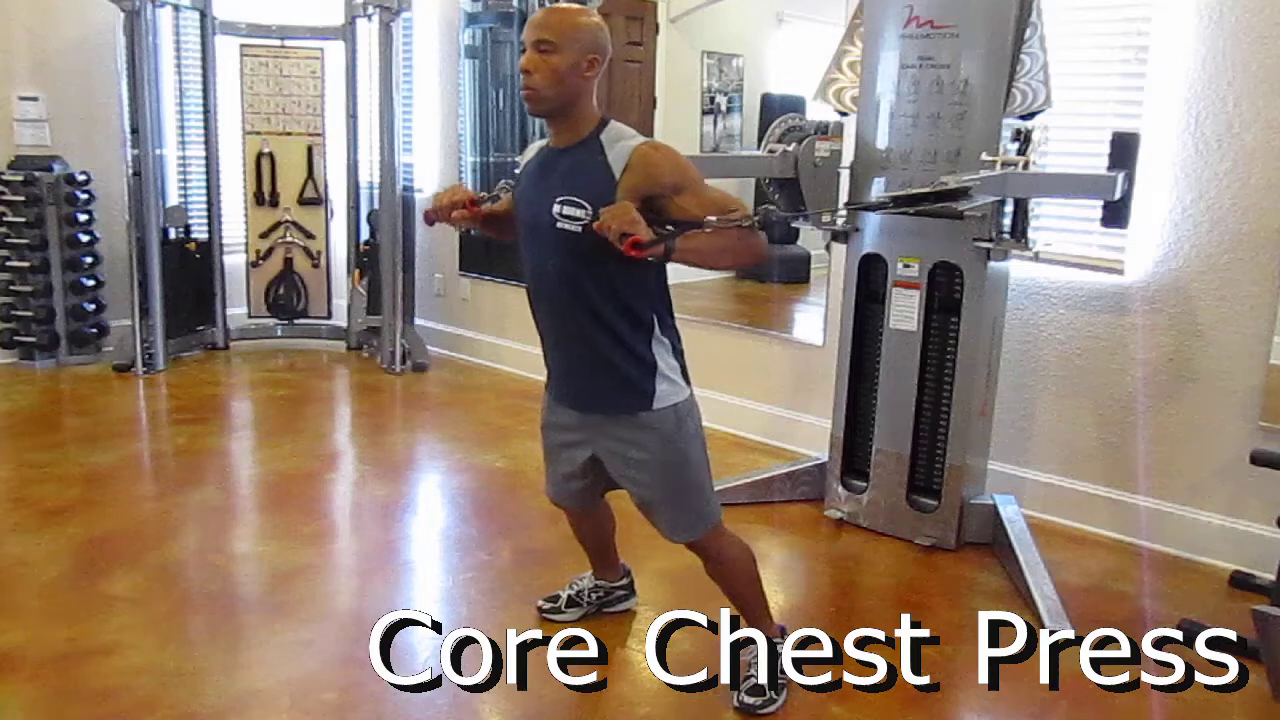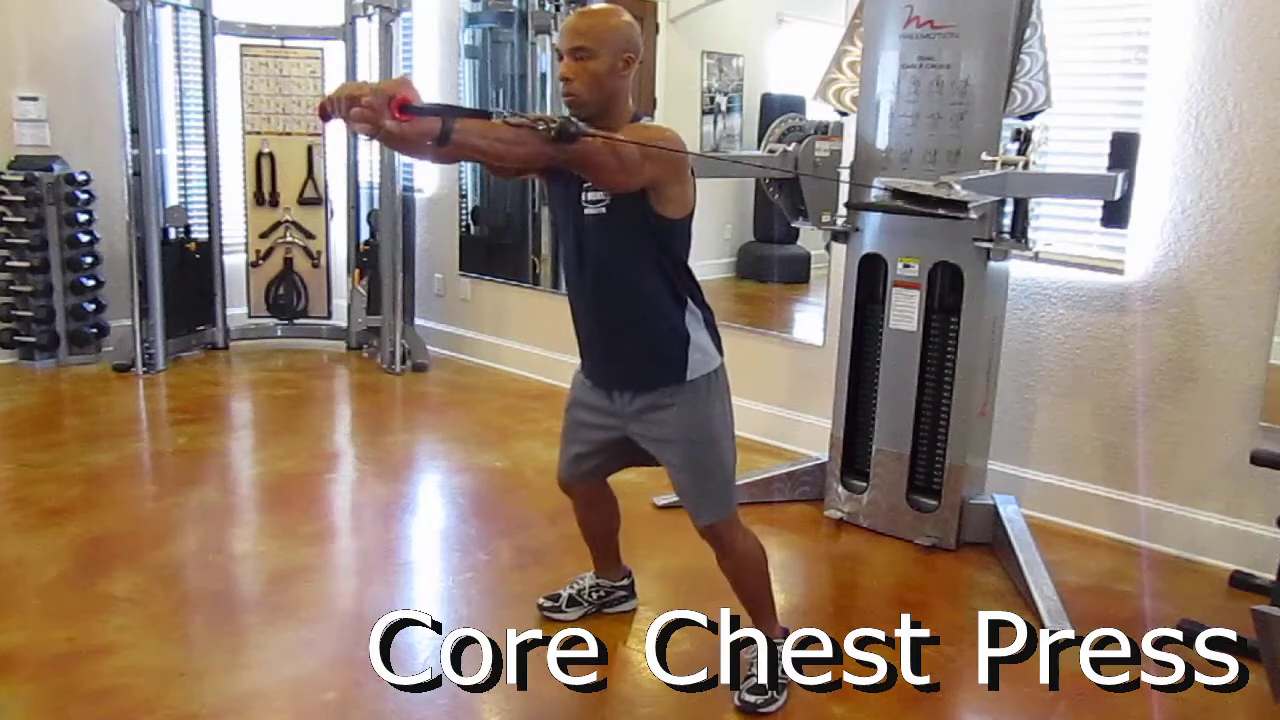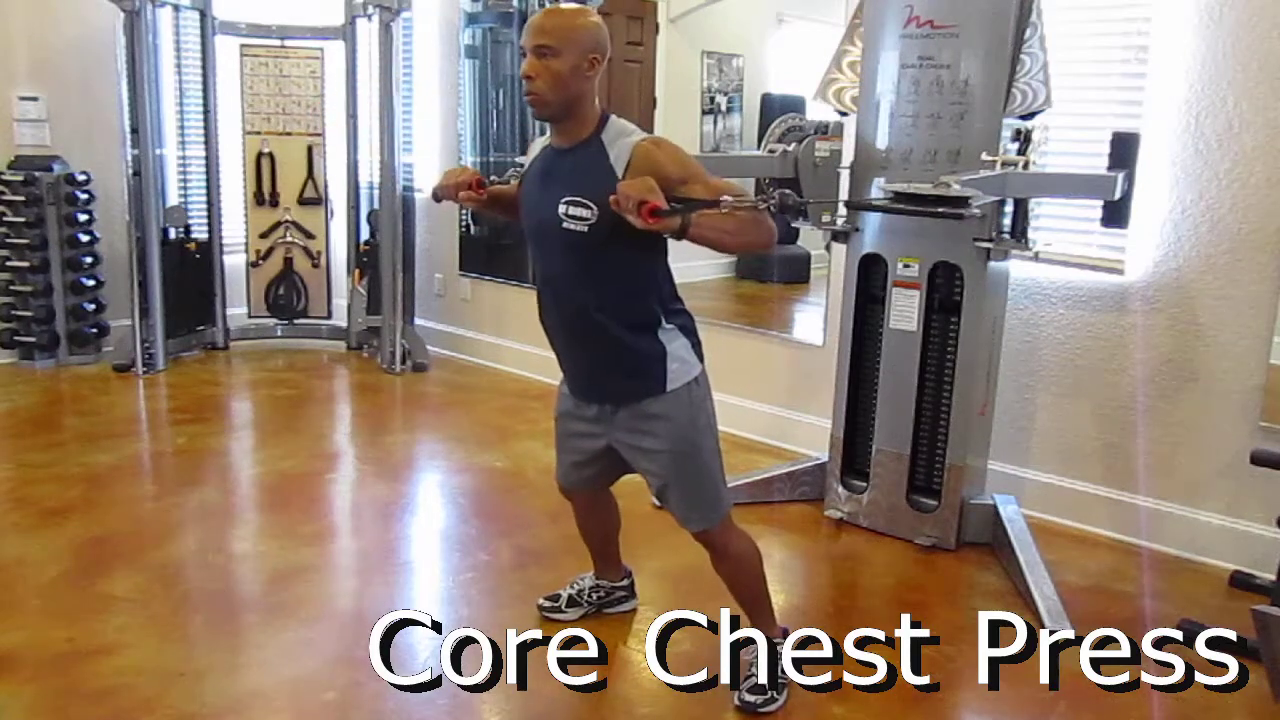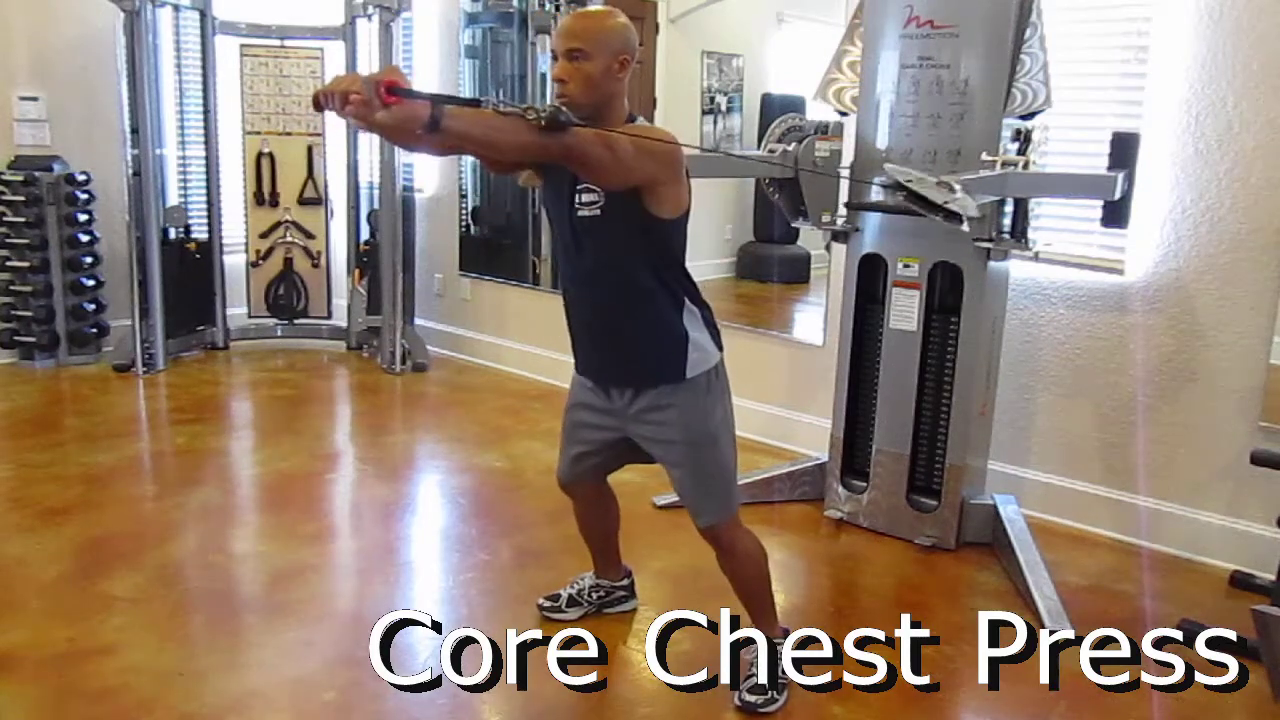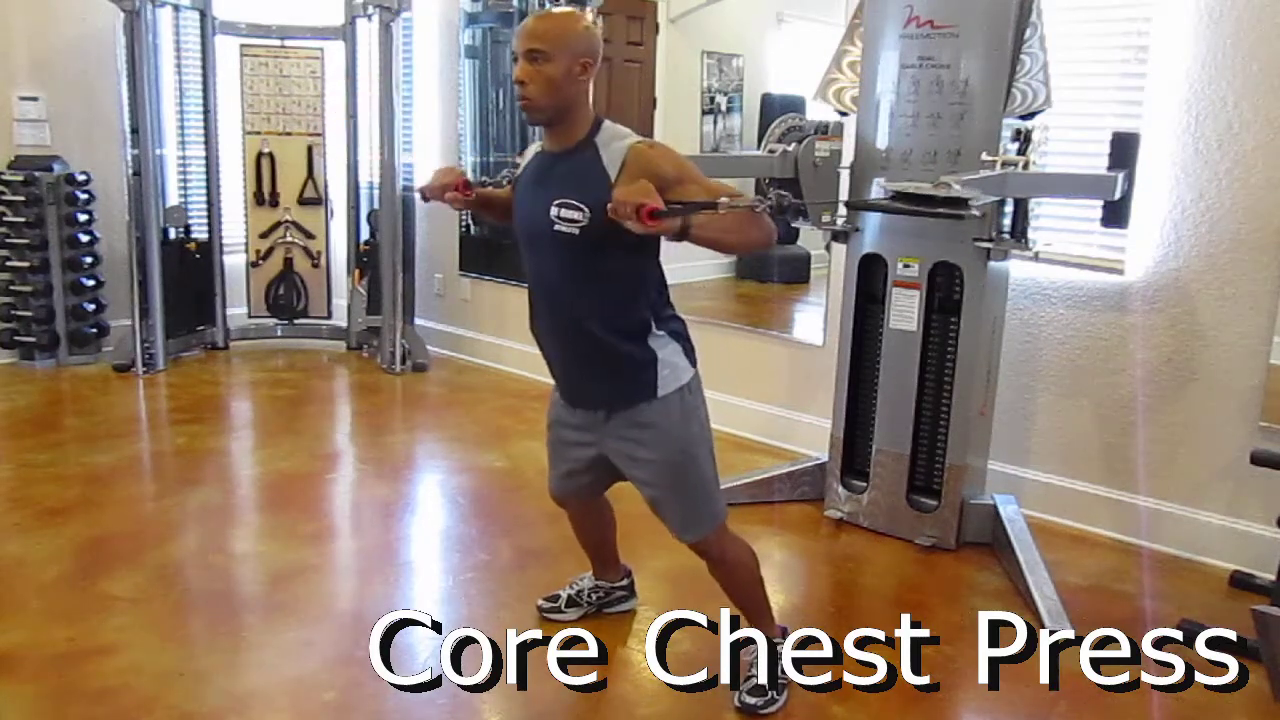
dt=1s
person 1, frame 1
left shoulder: (643, 162)
right shoulder: (532, 163)
left elbow: (751, 244)
left wrist: (658, 241)
right wrist: (472, 212)
left hip: (644, 399)
right hip: (567, 391)
left knee: (701, 533)
right knee: (574, 498)
left ankle: (768, 644)
right ankle: (610, 584)
person 1, frame 2
left shoulder: (656, 149)
right shoulder: (554, 140)
left elbow: (560, 151)
right elbow: (459, 143)
left wrist: (435, 126)
right wrist: (378, 119)
left hip: (677, 378)
right hip: (602, 373)
left knee: (716, 521)
right knee: (578, 477)
left ankle: (769, 643)
right ankle: (611, 583)
person 1, frame 3
left shoulder: (642, 155)
right shoulder: (540, 157)
left elbow: (760, 228)
left wrist: (673, 219)
right wrist: (483, 195)
left hip: (657, 385)
right hip: (582, 383)
left knee: (709, 525)
right knee: (581, 485)
left ankle: (769, 644)
right ankle: (611, 584)
person 1, frame 4
left shoulder: (652, 152)
right shoulder: (550, 148)
left elbow: (552, 141)
right elbow: (457, 141)
left wrist: (428, 113)
right wrist: (369, 112)
left hip: (677, 377)
right hip: (600, 371)
left knee: (718, 523)
right knee: (579, 477)
left ankle: (770, 644)
right ankle: (611, 583)
person 1, frame 5
left shoulder: (637, 159)
right shoulder: (534, 163)
left elbow: (757, 229)
left wrist: (672, 220)
right wrist: (472, 196)
left hip: (650, 391)
right hip: (575, 389)
left knee: (705, 535)
right knee: (573, 492)
left ankle: (770, 645)
right ankle: (611, 584)
